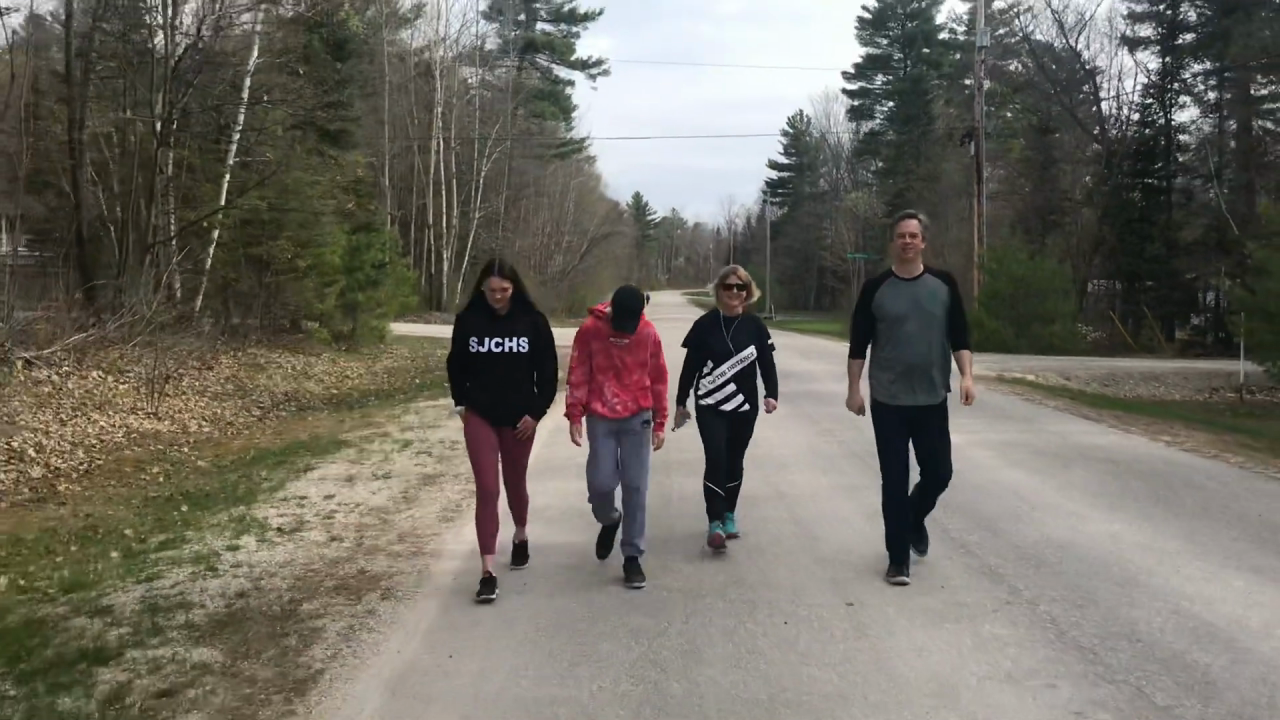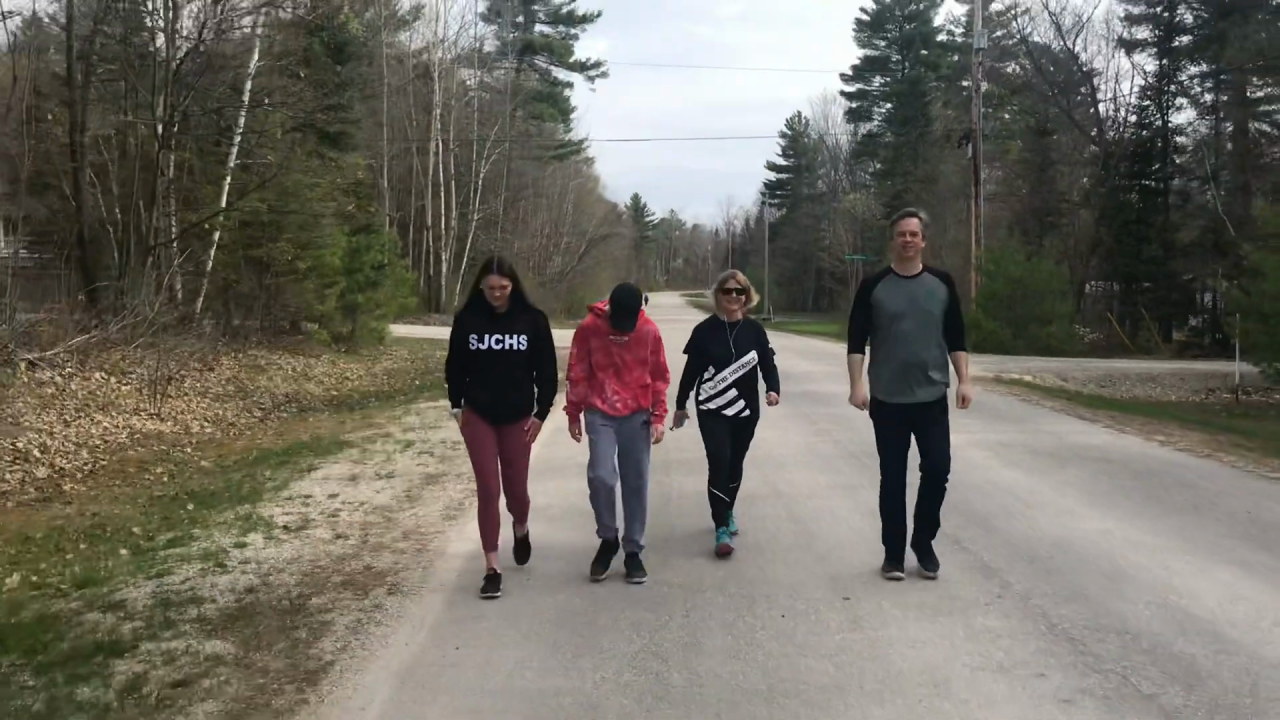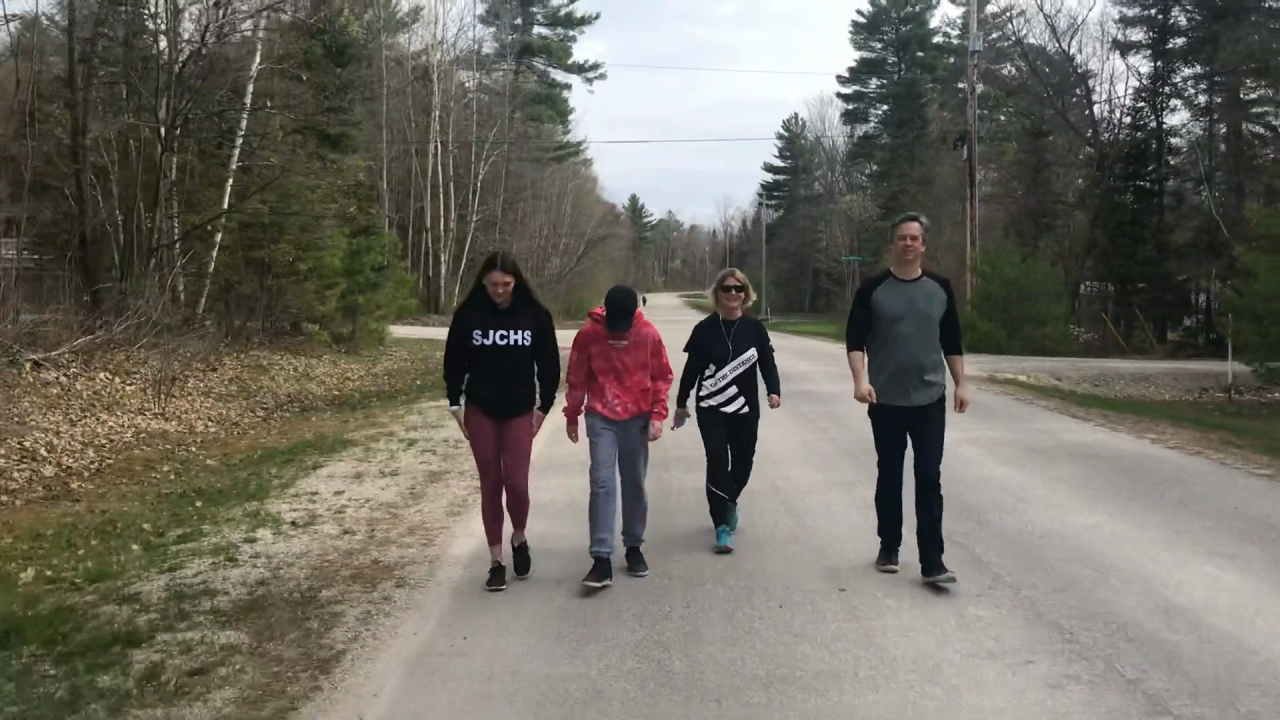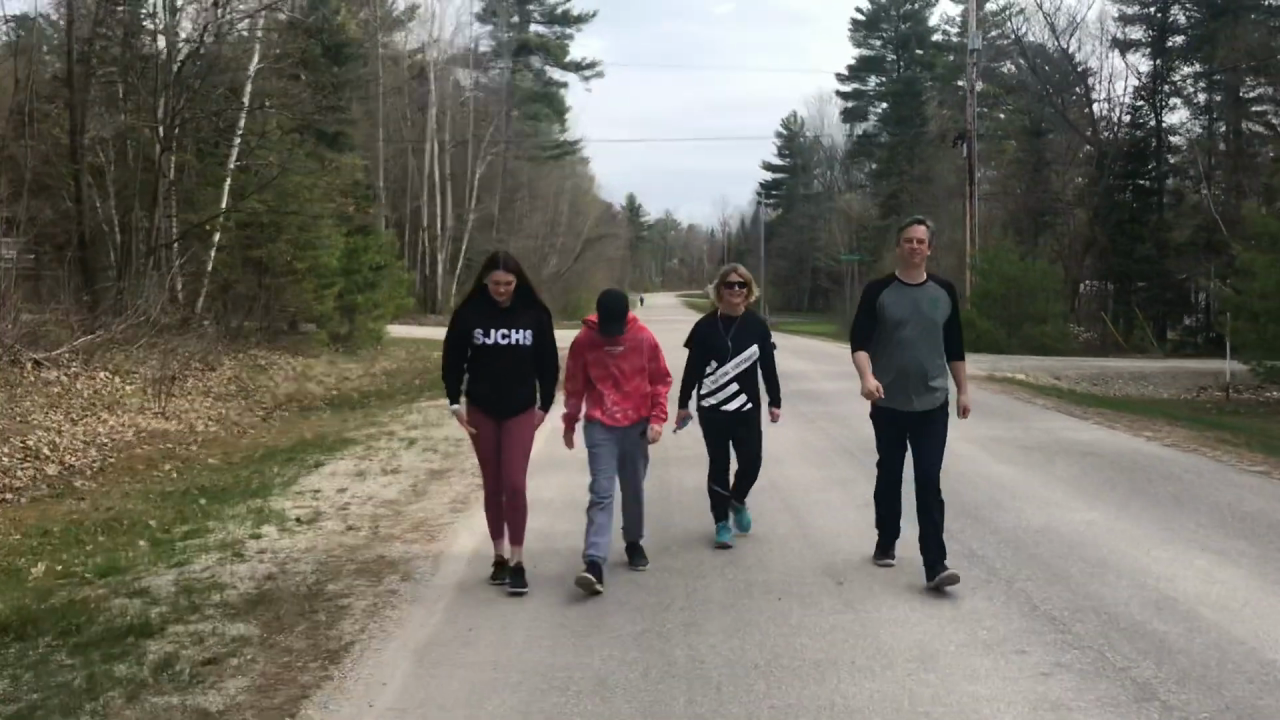
dt=0.1s
person 1, frame 1
left shoulder: (944, 284)
right shoulder: (875, 288)
left elbow: (959, 335)
right elbow: (858, 344)
left wrist: (966, 376)
right wrist: (854, 389)
left hip: (933, 399)
right hip: (888, 400)
left knee: (939, 472)
right knee: (894, 478)
left ankle: (915, 519)
right ankle: (898, 557)
person 1, frame 2
left shoulder: (942, 283)
right shoulder: (873, 286)
left elbow: (956, 337)
right elbow: (856, 340)
left wrist: (964, 381)
right wrist: (857, 384)
left hip: (932, 396)
right hip: (888, 398)
left knee: (937, 473)
right knee: (893, 478)
left ankle: (924, 543)
right ankle: (894, 553)
person 1, frame 3
left shoulder: (940, 288)
right shoulder: (873, 288)
left elbow: (952, 341)
right elbow: (855, 340)
left wrist: (961, 384)
right wrist: (861, 380)
left hip: (930, 398)
right hip: (886, 400)
left knee: (929, 476)
right knee: (890, 475)
left ankle: (931, 559)
right ankle: (889, 545)
person 1, frame 4
left shoulder: (945, 292)
right shoulder: (878, 291)
left elbow: (955, 346)
right elbow: (859, 341)
left wrist: (963, 391)
right wrist: (867, 377)
left hip: (934, 403)
right hip: (890, 404)
left knee: (929, 482)
right knee: (889, 476)
left ankle: (935, 565)
right ankle: (886, 541)
person 2, frame 1
left shoulder: (533, 322)
right shoulder: (468, 320)
left elbow: (548, 371)
right elbow: (456, 365)
left wrist: (536, 413)
right wrist: (459, 404)
left hip: (520, 418)
right hip: (479, 417)
left knee: (515, 484)
right knee: (487, 491)
left ankle: (520, 536)
right ankle: (488, 572)
person 2, frame 2
left shoulder: (532, 320)
right shoulder: (467, 319)
left elbow: (547, 370)
right elbow: (455, 365)
left wrist: (541, 413)
right wrist: (457, 406)
left hip: (519, 417)
right hip: (477, 416)
left knee: (516, 488)
right knee: (488, 492)
left ankle: (521, 529)
right ankle: (491, 568)
person 2, frame 3
left shoulder: (535, 315)
right shoulder: (468, 315)
left elbow: (549, 364)
right elbow: (454, 362)
left wrist: (544, 406)
right wrist: (455, 404)
left hip: (521, 412)
right hip: (480, 412)
left knee: (517, 484)
right knee: (491, 485)
left ankle: (519, 539)
right ankle: (496, 560)
person 2, frame 4
left shoulder: (535, 314)
right shoulder: (468, 313)
left elbow: (548, 363)
right elbow: (453, 360)
left wrist: (545, 405)
right wrist: (455, 401)
left hip: (521, 411)
right hip: (481, 410)
left knee: (514, 484)
right knee: (492, 485)
left ankle: (516, 561)
right ankle: (500, 554)
person 3, frame 1
left shoulder: (649, 334)
right shoulder: (589, 331)
left elbow: (658, 380)
right elbow: (578, 376)
left wrist: (659, 423)
right wrist: (575, 416)
left hip: (637, 418)
right hip: (600, 418)
left knee: (635, 487)
right knee: (600, 483)
left ankle: (632, 556)
right ankle: (609, 520)
person 3, frame 2
left shoulder: (649, 331)
right shoulder: (589, 328)
left elbow: (659, 376)
right elbow: (577, 373)
left wrist: (658, 415)
right wrist: (574, 413)
left hip: (637, 415)
right hip: (599, 415)
left knee: (635, 483)
right knee: (601, 478)
left ankle: (633, 552)
right ankle: (608, 538)
person 3, frame 3
left shoulder: (648, 334)
right shoulder: (588, 334)
left elbow: (663, 377)
right elbow: (576, 377)
left wrist: (657, 414)
right wrist: (572, 415)
left hip: (637, 418)
right hip: (600, 418)
left knee: (634, 485)
right knee: (602, 484)
left ankle: (634, 546)
right ankle: (602, 559)
person 3, frame 4
left shoulder: (644, 337)
right shoulder: (583, 341)
left elbow: (661, 380)
right elbow: (574, 385)
left wrist: (657, 417)
right wrist: (570, 423)
left hip: (636, 424)
right hip: (599, 427)
left knee: (632, 488)
right knee: (601, 492)
left ankle: (633, 540)
right ankle: (594, 564)
person 4, frame 1
left shoulder: (755, 325)
right shoulder: (704, 325)
left elbow: (767, 364)
right elbow: (690, 366)
left wrist: (771, 394)
right wrist: (681, 402)
left hip: (744, 406)
right hip: (710, 405)
left knee: (734, 461)
right knee: (715, 459)
left ankle: (728, 513)
right ankle: (715, 525)
person 4, frame 2
left shoulder: (755, 330)
right shoulder: (704, 331)
left elbow: (768, 365)
right elbow: (691, 370)
left wrist: (773, 389)
right wrist: (680, 404)
left hip: (745, 411)
right hip: (712, 411)
left knee: (735, 464)
right knee: (719, 465)
left ankle: (727, 513)
right ankle: (722, 530)
person 4, frame 3
left shoulder: (755, 328)
right shoulder: (705, 329)
left elbow: (767, 364)
right elbow: (692, 368)
left wrist: (773, 390)
right wrist: (681, 403)
left hip: (745, 408)
right hip: (711, 408)
left knee: (743, 464)
right knee: (717, 464)
left ankle: (730, 502)
right ankle: (722, 528)
person 4, frame 4
left shoulder: (757, 325)
right shoulder: (705, 326)
left elbow: (768, 365)
right elbow: (692, 368)
left wrist: (775, 401)
right wrist: (683, 404)
left hip: (748, 406)
right hip: (713, 407)
left knee: (751, 460)
right knee: (719, 464)
left ankle: (738, 500)
right ankle: (722, 523)
